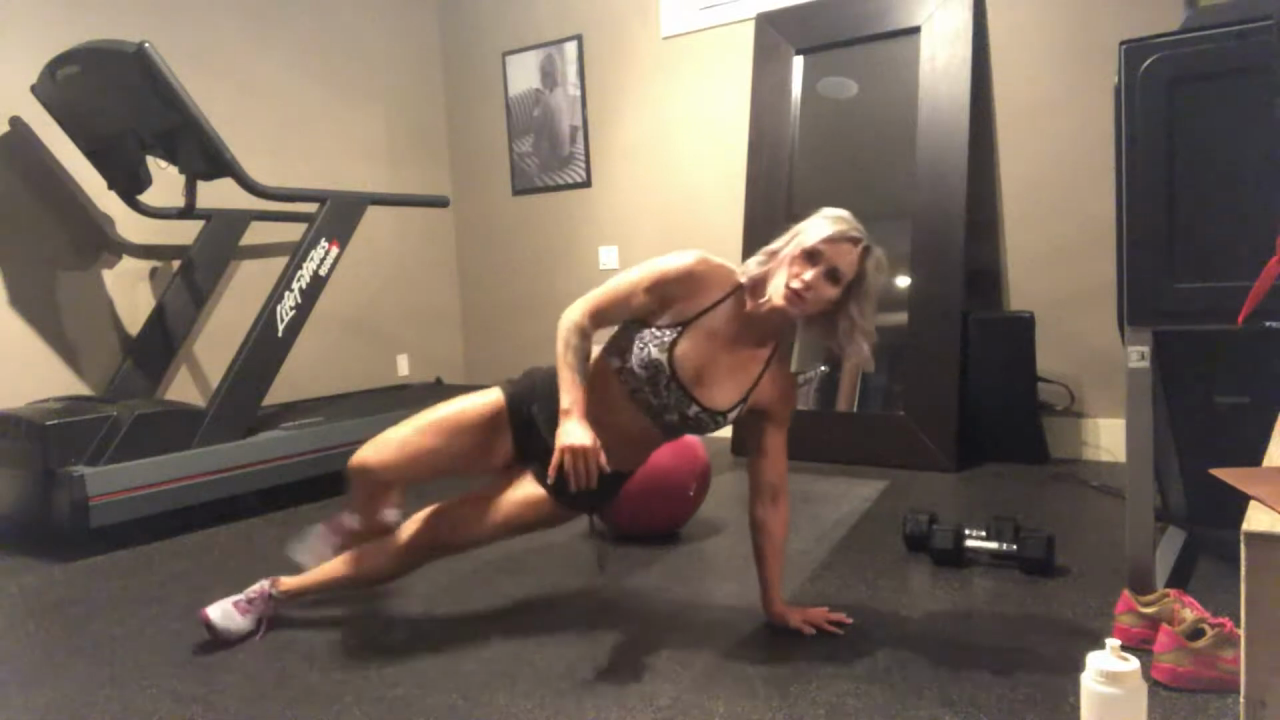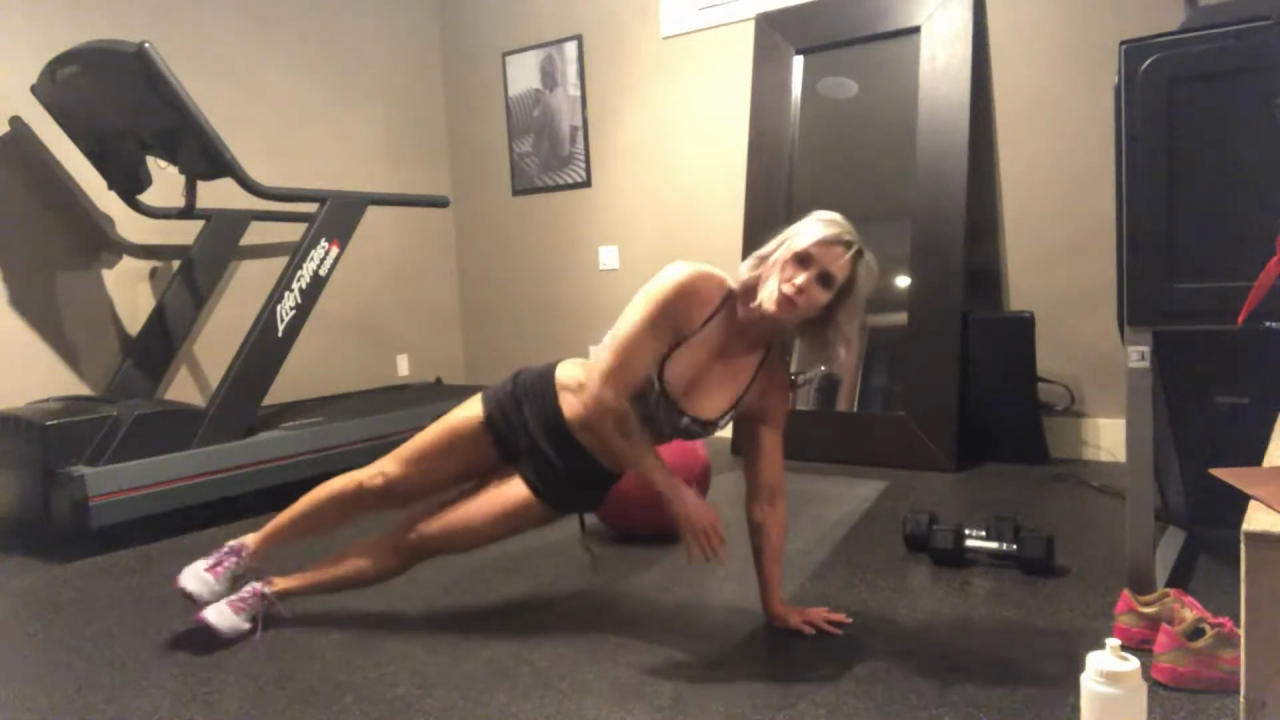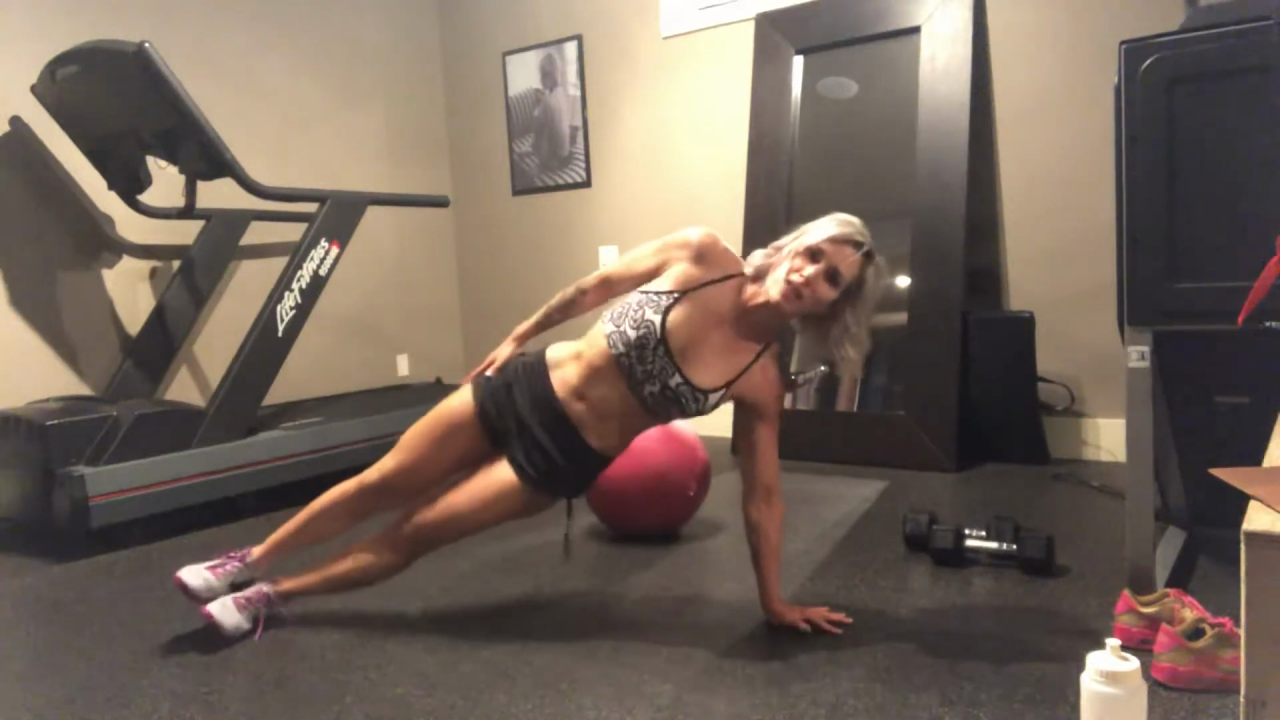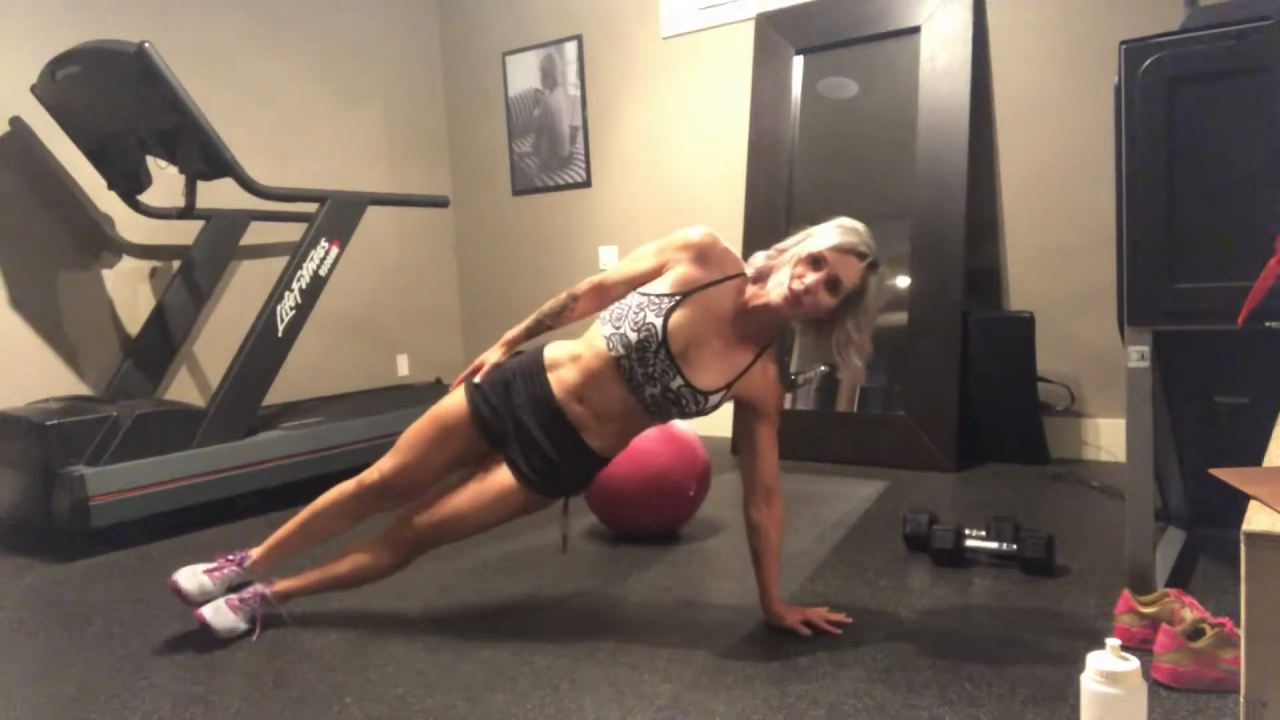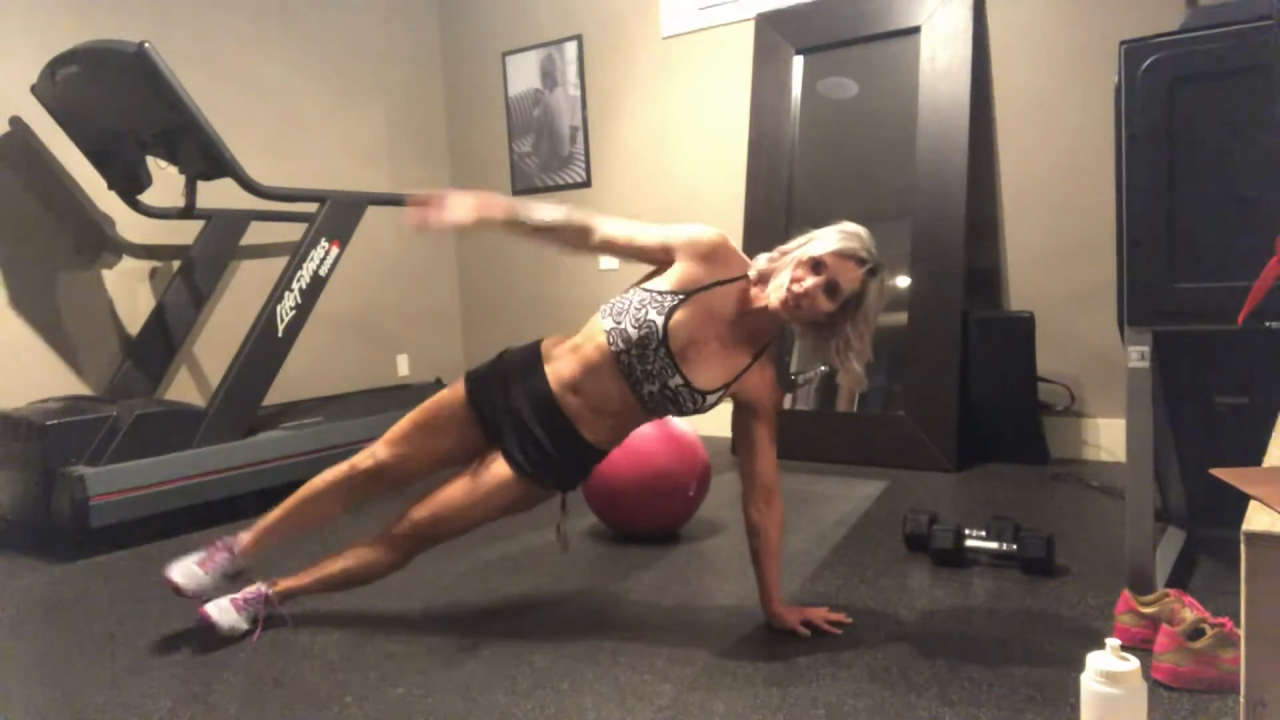
dt=0.7s
person 1, frame 1
left shoulder: (775, 385)
right shoulder: (698, 277)
left elbow: (768, 498)
right elbow: (576, 318)
left wrist: (775, 603)
right wrist: (572, 414)
left hip: (584, 473)
right hip: (545, 403)
left knee: (430, 535)
right knee: (373, 466)
left ankle: (278, 590)
right ankle: (365, 526)
person 1, frame 2
left shoulder: (769, 389)
right shoulder: (691, 287)
left elbow: (766, 498)
right elbow: (602, 394)
left wrist: (775, 604)
right wrist: (678, 496)
left hip: (577, 475)
right hip: (537, 405)
left knee: (418, 539)
right knee: (384, 484)
left ankle: (266, 593)
right ankle: (246, 551)
person 1, frame 3
left shoulder: (762, 382)
right shoulder: (701, 254)
left elbow: (762, 493)
right elbow: (598, 285)
left wrist: (774, 602)
right wrist: (516, 338)
left hip: (564, 458)
right hip: (526, 388)
left knee: (413, 535)
right knee: (382, 486)
left ankle: (270, 594)
right ankle: (250, 560)
person 1, frame 4
left shoulder: (760, 383)
right shoulder: (701, 253)
left elbow: (763, 494)
right elbow: (592, 292)
left wrist: (774, 602)
right wrist: (507, 340)
left hip: (562, 459)
right hip: (523, 387)
left knee: (412, 535)
right knee: (381, 485)
left ankle: (268, 596)
right ankle: (247, 563)
person 1, frame 5
left shoulder: (758, 382)
right shoulder: (709, 255)
left elbow: (761, 493)
right elbow: (588, 232)
left wrist: (774, 603)
right wrist: (492, 208)
left hip: (559, 453)
right hip: (522, 380)
left knee: (411, 533)
right knee: (376, 466)
left ankle: (271, 595)
right ankle: (237, 549)
